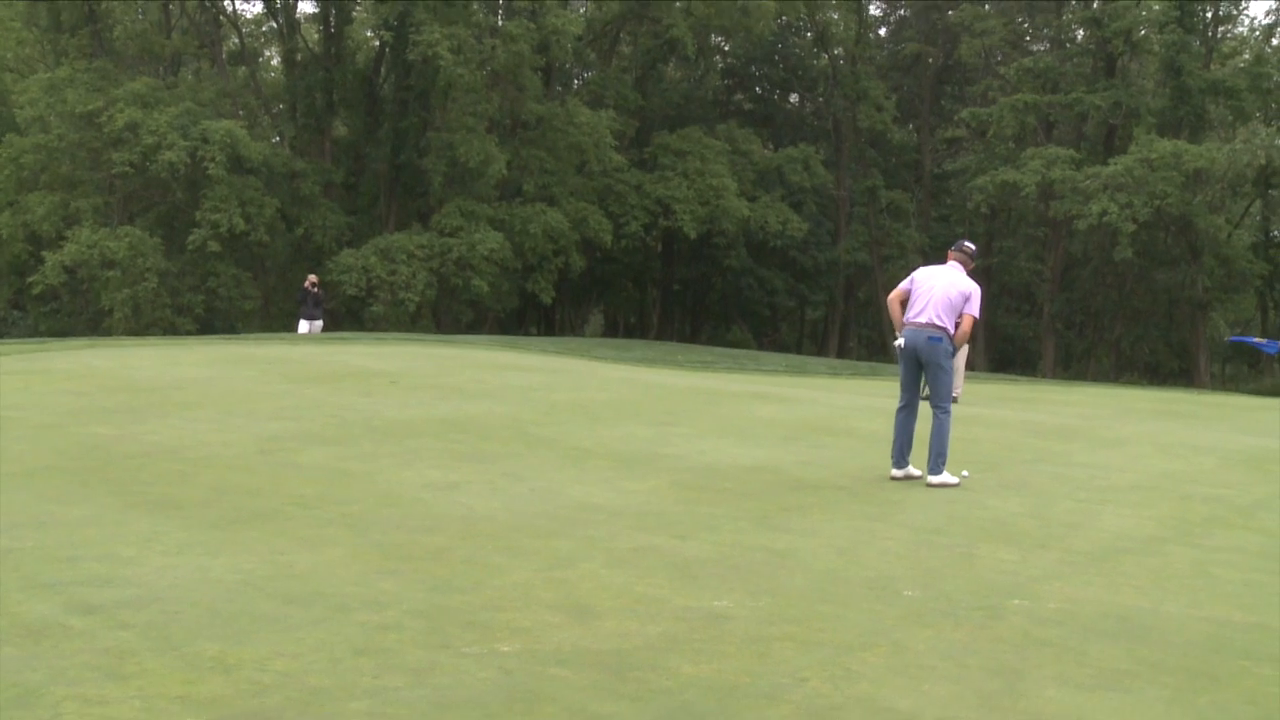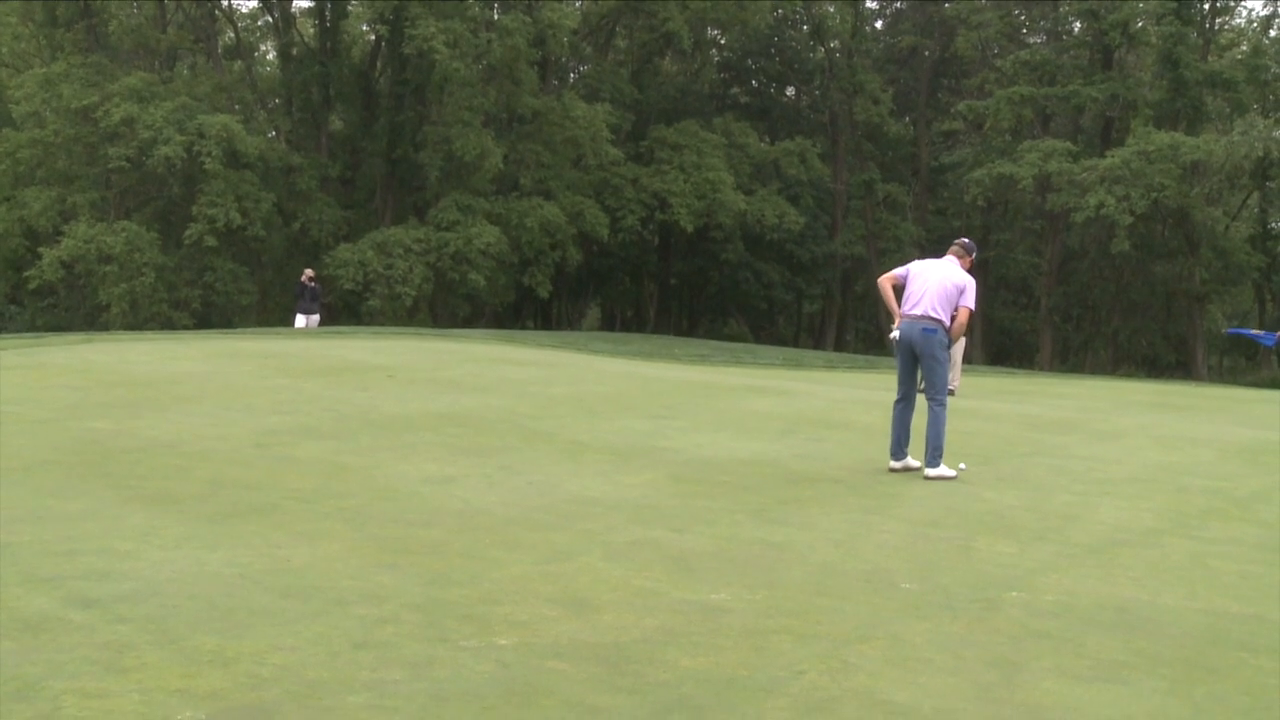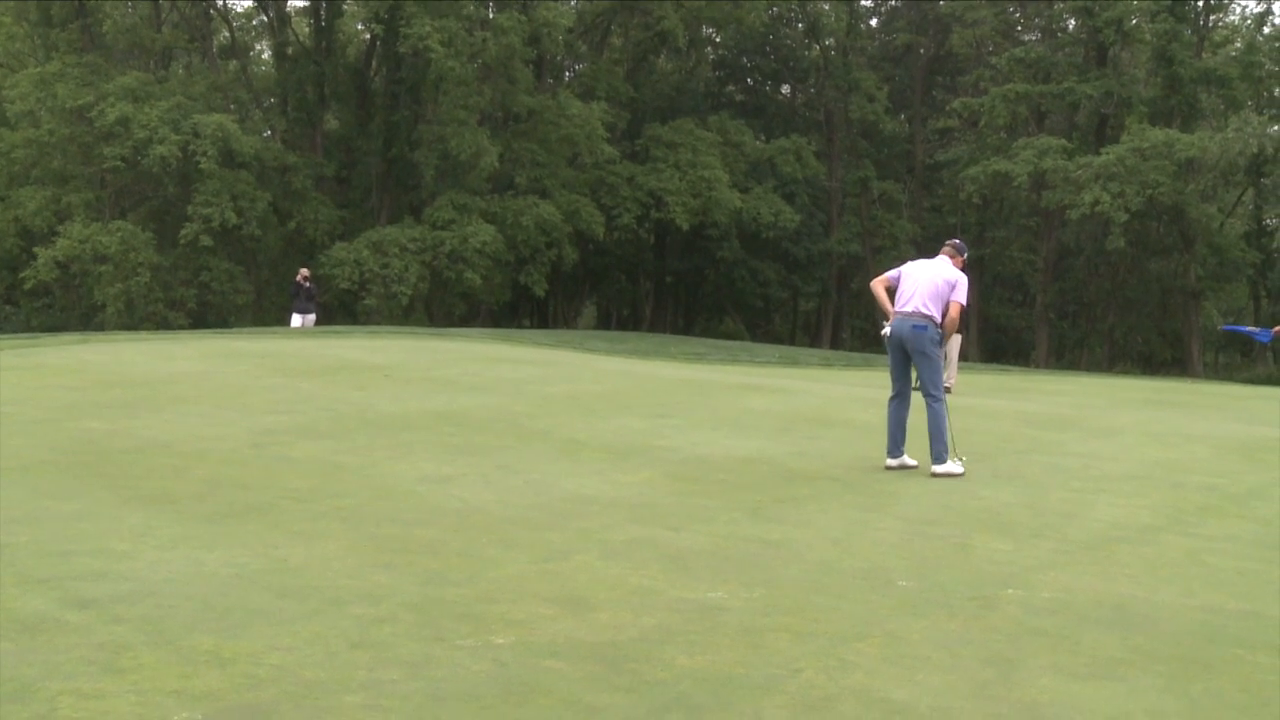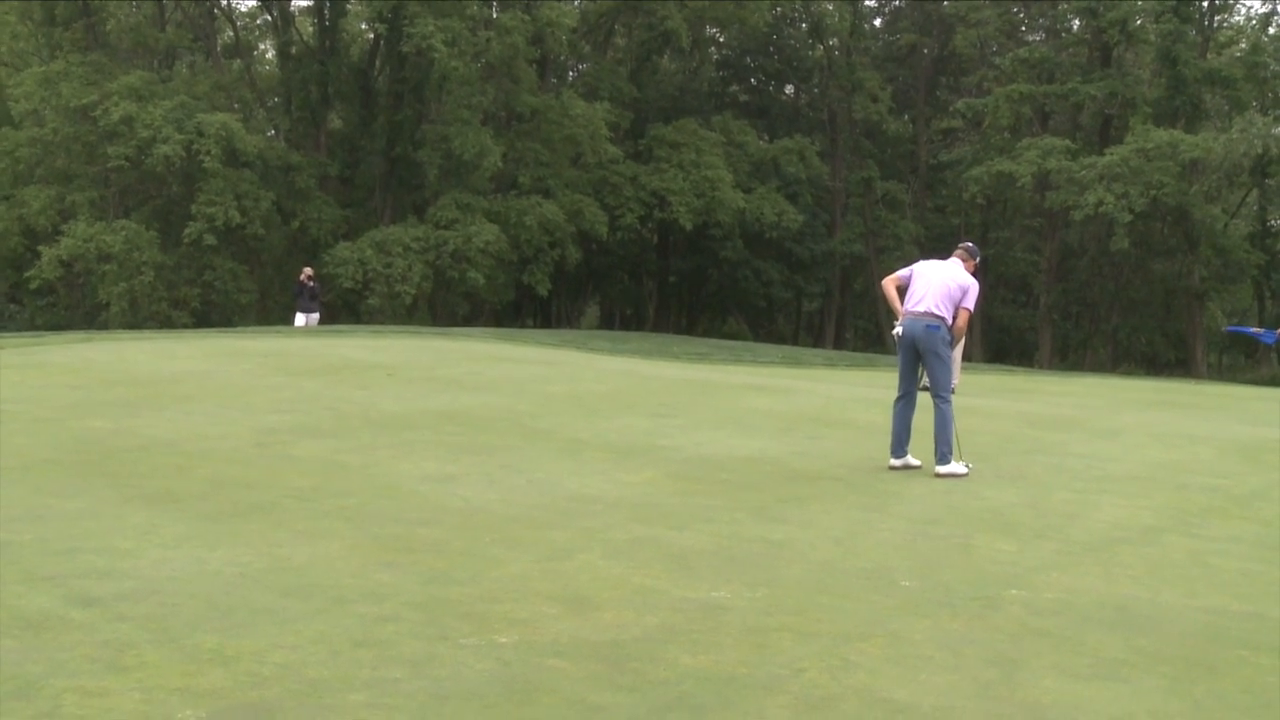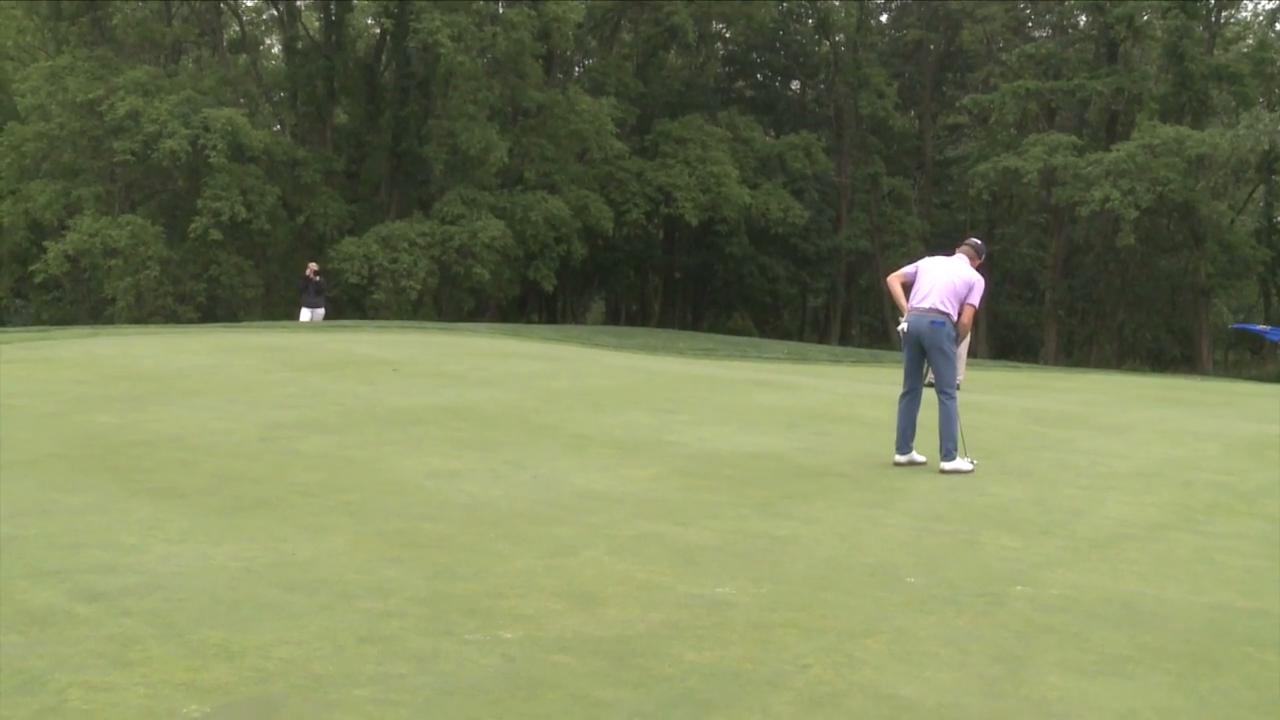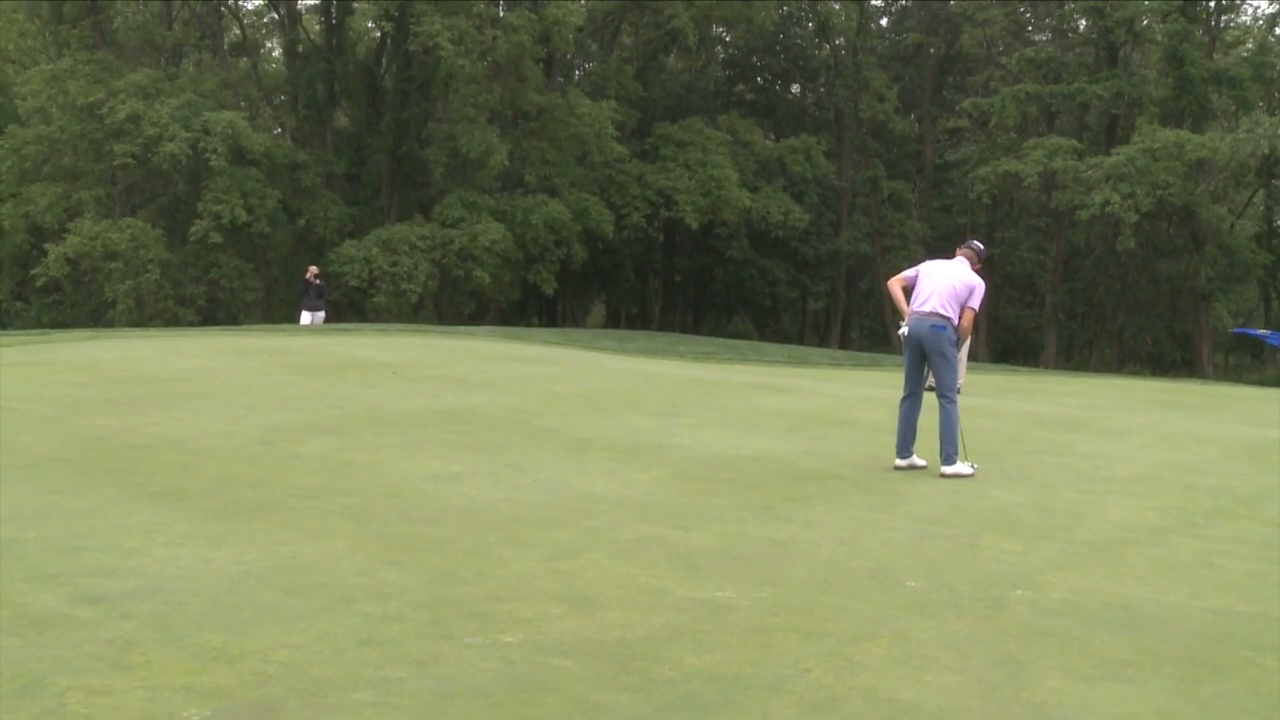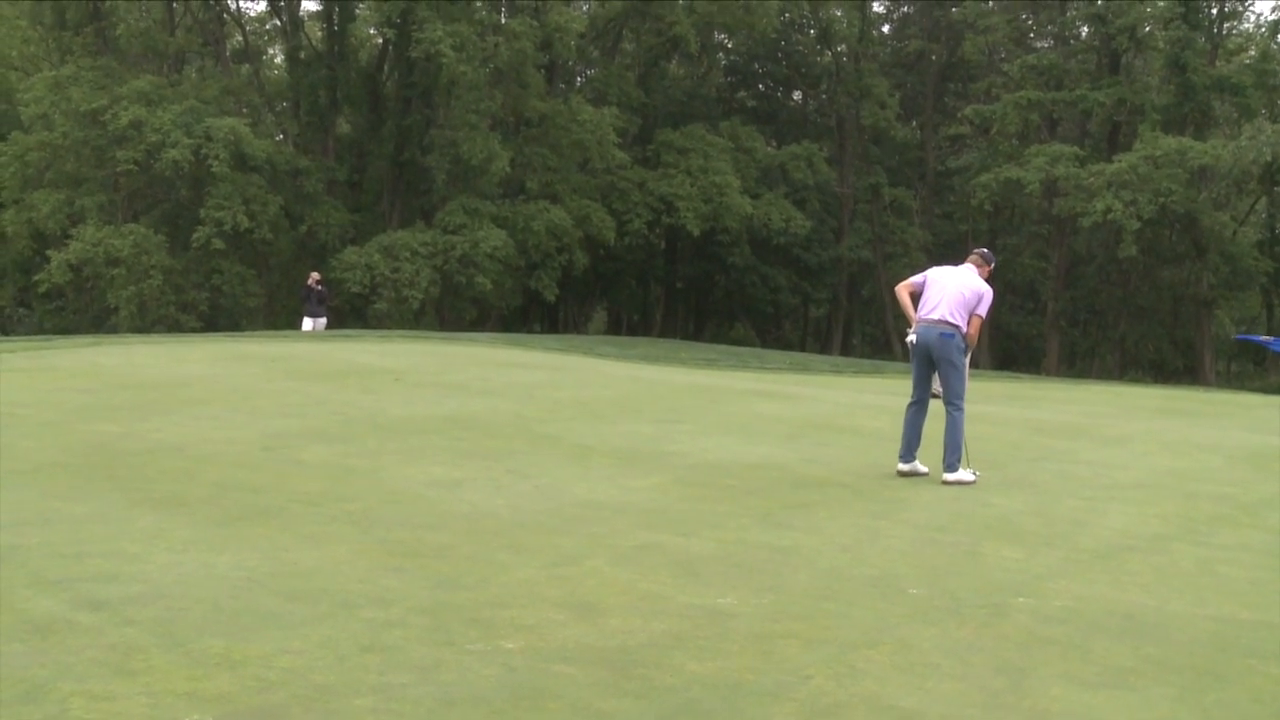
dt=0.5s
person 1, frame 1
left shoulder: (923, 271)
right shoulder: (971, 286)
left elbow: (892, 299)
right elbow: (964, 329)
left wrist: (903, 334)
right wrist: (951, 353)
left hip: (909, 337)
right hip: (936, 341)
left knee: (907, 403)
right knee: (941, 409)
left ankle: (900, 465)
right ankle: (936, 472)
person 1, frame 2
left shoulder: (919, 264)
right shoulder: (966, 279)
left elbow: (883, 280)
right elbow: (961, 321)
left wrist: (898, 316)
right wrist: (947, 345)
left hip: (905, 330)
right hip: (932, 333)
left knee: (904, 396)
right knee: (937, 401)
left ankle: (899, 457)
right ankle: (933, 464)
person 1, frame 3
left shoulder: (912, 265)
right shoulder: (958, 276)
left elbow: (876, 284)
right elbow: (952, 316)
left wrist: (892, 315)
right wrist: (943, 342)
left hip: (897, 327)
right hip: (923, 330)
left knee: (899, 393)
right knee: (934, 397)
left ankle: (895, 455)
right ankle: (940, 461)
person 1, frame 4
left shoulder: (924, 264)
right shoulder: (969, 281)
left elbow: (887, 282)
right elbow: (960, 324)
left wrist: (901, 315)
right wrist: (950, 348)
left hip: (907, 326)
right hip: (934, 330)
left knee: (905, 393)
right knee: (941, 398)
left ankle: (898, 455)
right ankle: (944, 462)
person 1, frame 5
left shoulder: (929, 261)
right shoulder: (975, 277)
left elbow: (893, 279)
right elbow: (965, 320)
left wrist: (906, 311)
right wrist: (955, 343)
left hip: (912, 322)
right hip: (939, 326)
left knee: (910, 389)
right knee: (946, 394)
left ankle: (903, 451)
right ankle: (949, 458)
person 1, frame 6
left shoulder: (930, 265)
right shoulder: (976, 281)
left elbow: (894, 283)
right elbow: (965, 324)
left wrist: (907, 316)
right wrist: (956, 348)
left hip: (914, 327)
right hip: (940, 330)
left knee: (911, 393)
right knee: (947, 398)
left ankle: (904, 455)
right ankle: (950, 462)
person 1, frame 7
left shoulder: (937, 271)
right shoulder: (984, 287)
left elbow: (901, 288)
right elbow: (972, 331)
left wrist: (915, 322)
right wrist: (964, 355)
left hip: (922, 333)
right hip: (948, 337)
left knee: (918, 399)
right knee: (954, 406)
left ankle: (907, 459)
right ankle: (951, 469)
